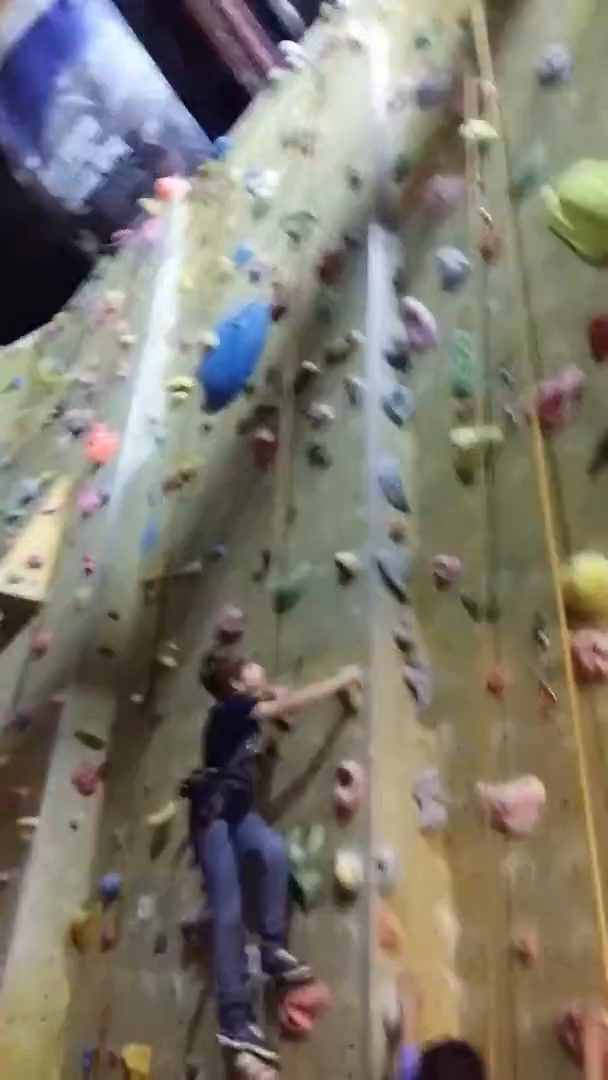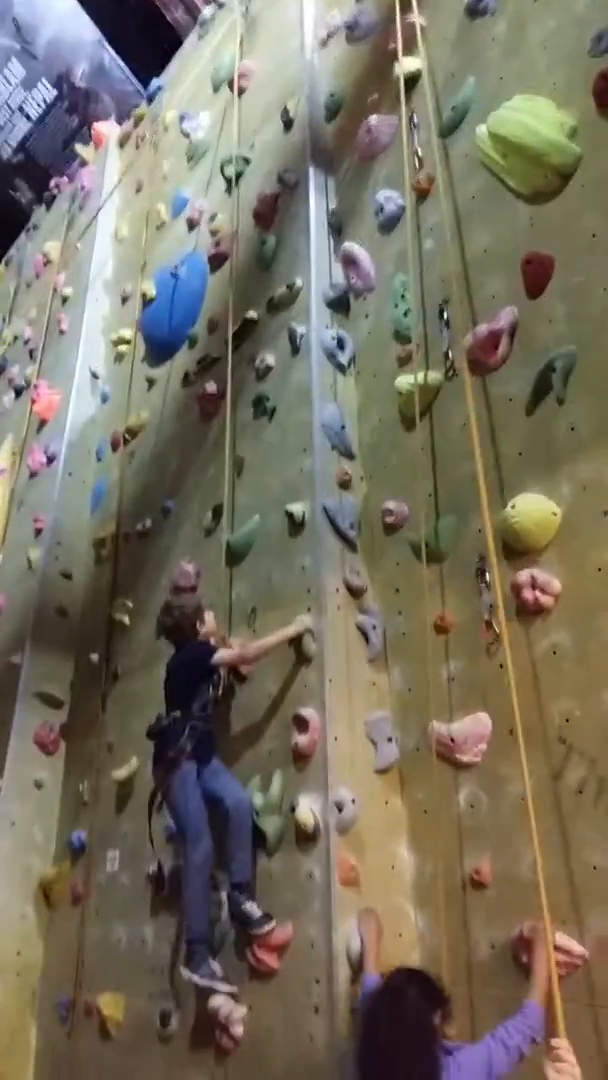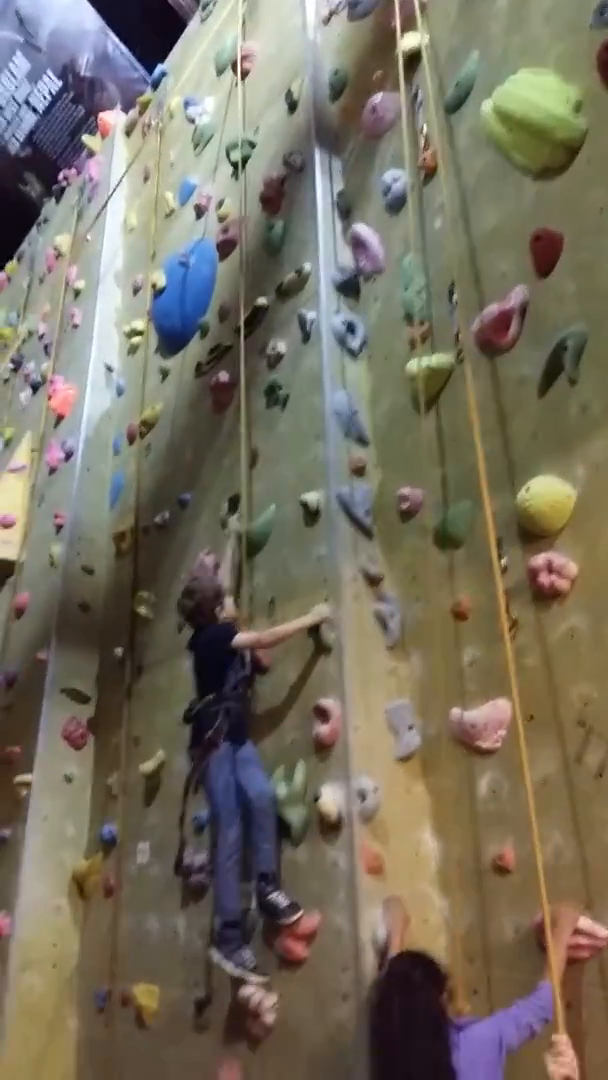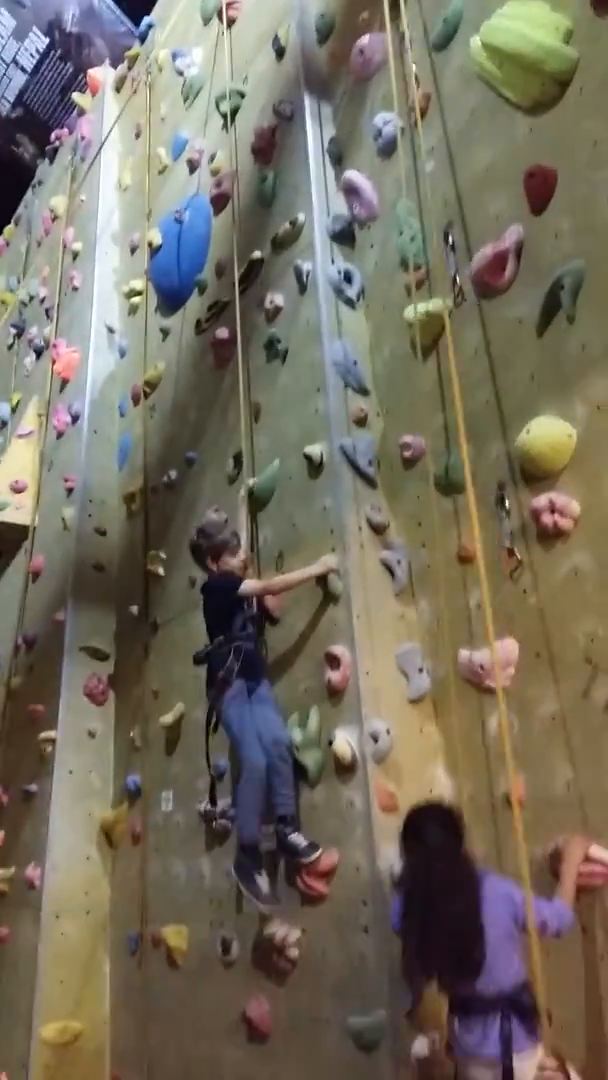
dt=0.5s
person 1, frame 1
left shoulder: (242, 707)
right shoulder: (231, 709)
left elbow: (279, 701)
right elbow: (290, 705)
right wrist: (340, 681)
left hip: (237, 809)
right hip: (213, 812)
left knee: (275, 851)
right knee: (229, 909)
left ankle: (273, 948)
right ankle: (234, 1017)
person 1, frame 2
left shoulder: (195, 655)
right shoulder: (191, 654)
right elbow: (245, 655)
right wrist: (293, 629)
left hip: (200, 753)
right hip: (177, 756)
left knee: (238, 802)
right knee: (199, 846)
left ankle: (240, 895)
right ankle: (196, 953)
person 1, frame 3
left shoulder: (213, 634)
right shoulder: (212, 637)
left elbow: (220, 583)
right elbow: (265, 638)
left wrist: (232, 541)
right wrist: (311, 618)
left hip: (235, 735)
right hip: (214, 738)
right knee: (230, 828)
left ankle: (266, 884)
right ankle: (228, 933)
person 1, frame 4
left shoulder: (234, 581)
right shoulder: (217, 586)
left elbow: (244, 545)
right elbow: (269, 587)
left wrist: (243, 504)
right wrist: (317, 567)
left hip: (253, 677)
right hip: (227, 681)
left knee: (279, 741)
right knee: (254, 761)
left ankle: (286, 827)
right ankle: (249, 859)
